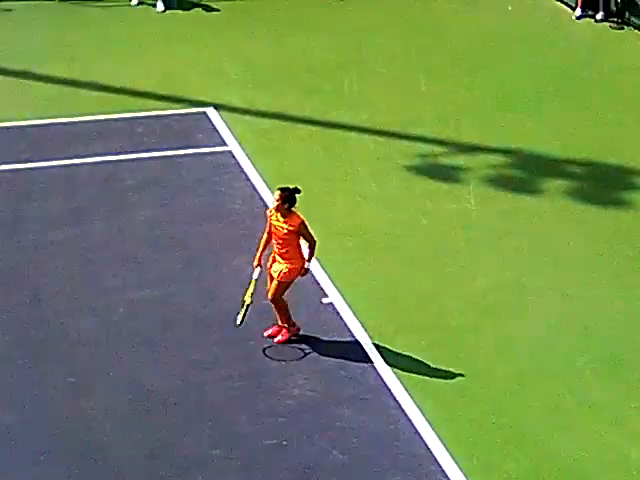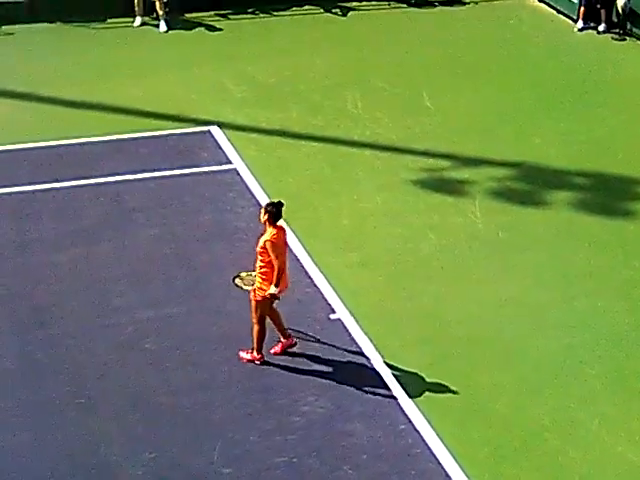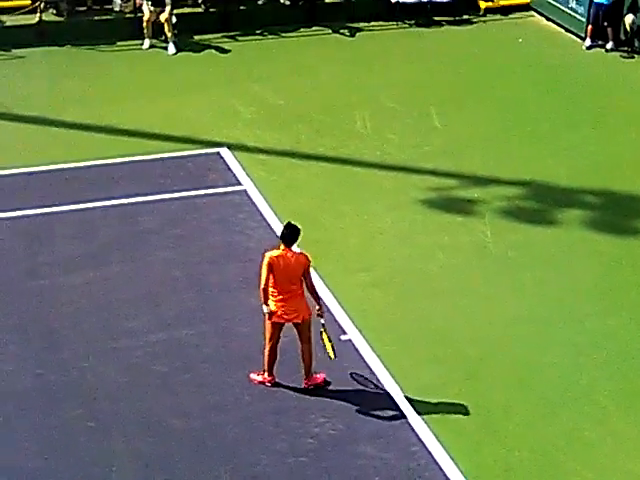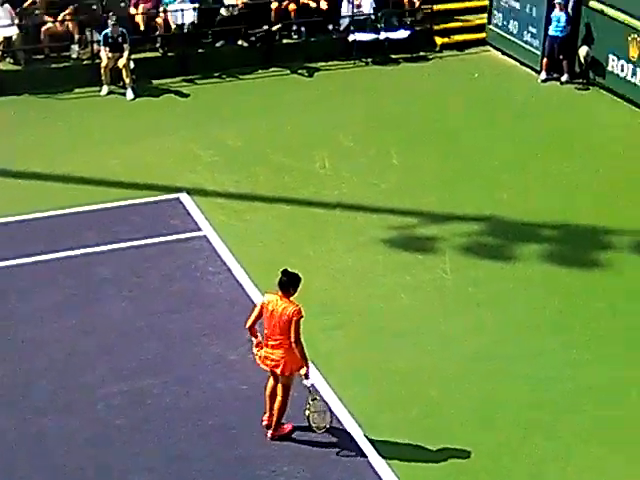
dt=0.5s
person 1, frame 1
left shoulder: (297, 223)
right shoulder: (272, 214)
left elbow: (312, 242)
right elbow: (267, 234)
left wrist: (307, 264)
right wrist: (259, 256)
left hip: (290, 265)
right hip: (276, 259)
left knee: (273, 297)
right knee: (276, 295)
left ankle: (291, 327)
right ankle: (283, 324)
person 1, frame 2
left shoulder: (269, 239)
right shoulder: (279, 230)
left elbow: (280, 266)
left wrist: (274, 288)
left hip: (266, 284)
right hip: (274, 280)
left knee: (258, 320)
right knee: (268, 309)
left ankle: (257, 354)
right ankle: (287, 338)
person 1, frame 3
left shoulder: (270, 257)
right shoulder: (303, 259)
left elbow: (264, 286)
right elbow: (309, 286)
left wrist: (266, 306)
right wrist: (319, 305)
left hip: (277, 307)
right hip: (298, 307)
left knee: (271, 343)
right knee: (306, 342)
left ankle: (267, 376)
right ankle: (309, 378)
person 1, frame 4
left shoulder: (266, 300)
right shoulder: (294, 310)
left elbow: (249, 325)
right elbow: (295, 341)
left wrist: (255, 338)
right wrist: (305, 364)
left hip: (268, 351)
right hip: (286, 357)
left knee: (274, 379)
right knee: (283, 392)
left ankle: (268, 416)
right ankle: (274, 429)
